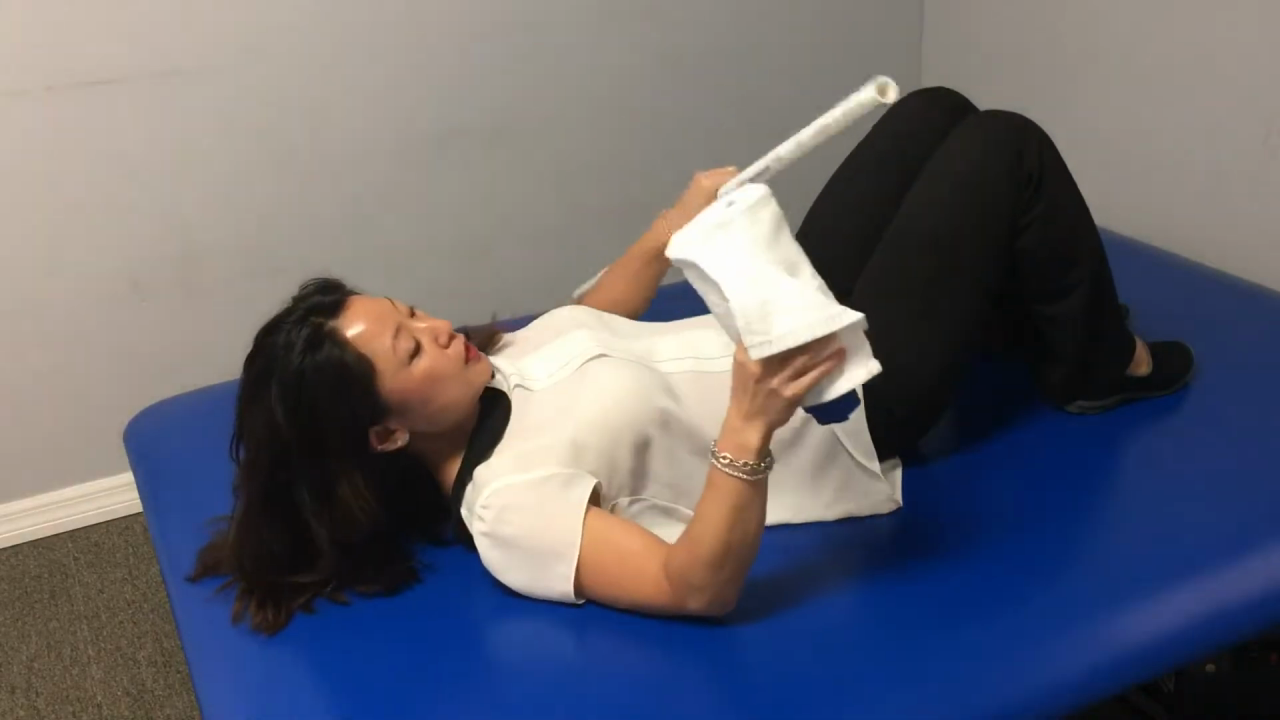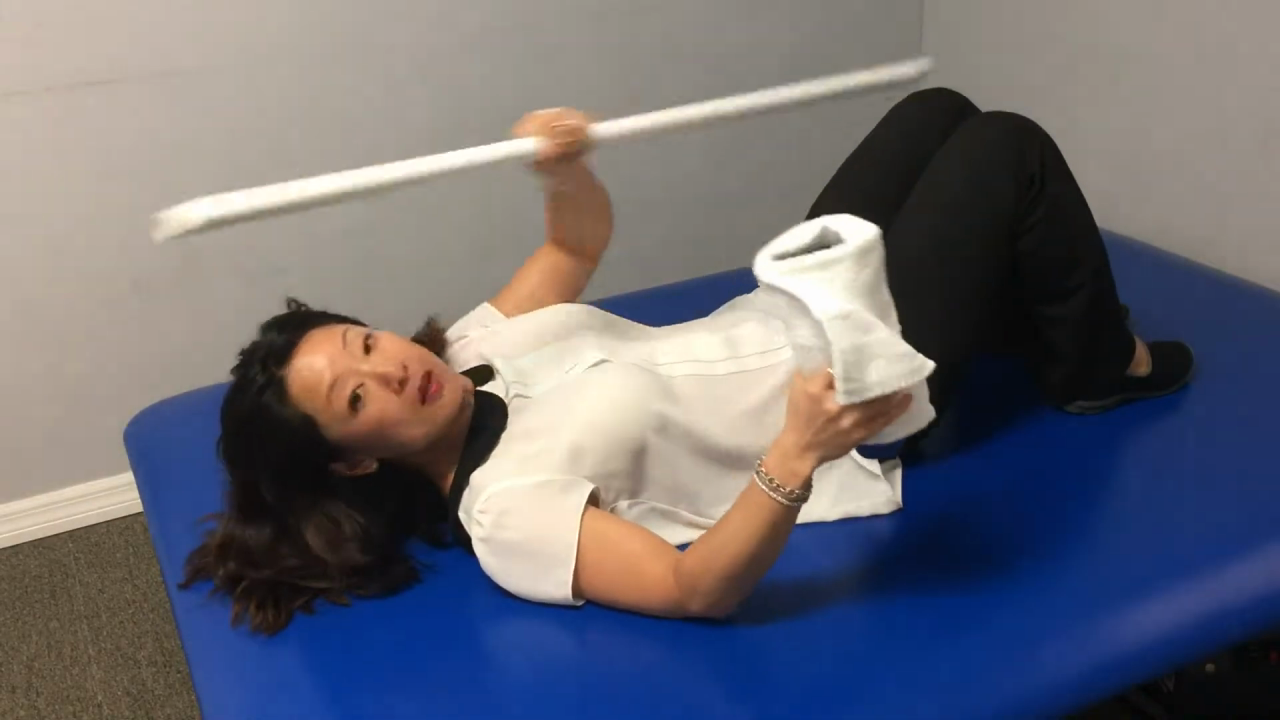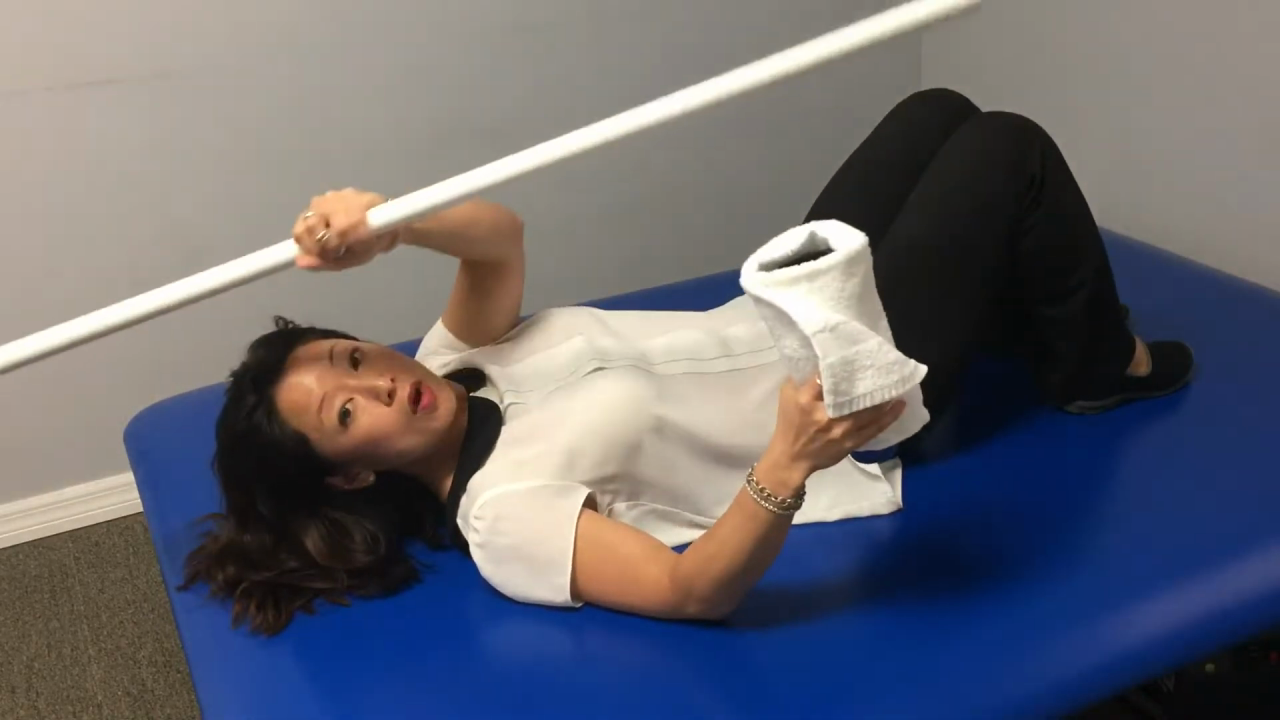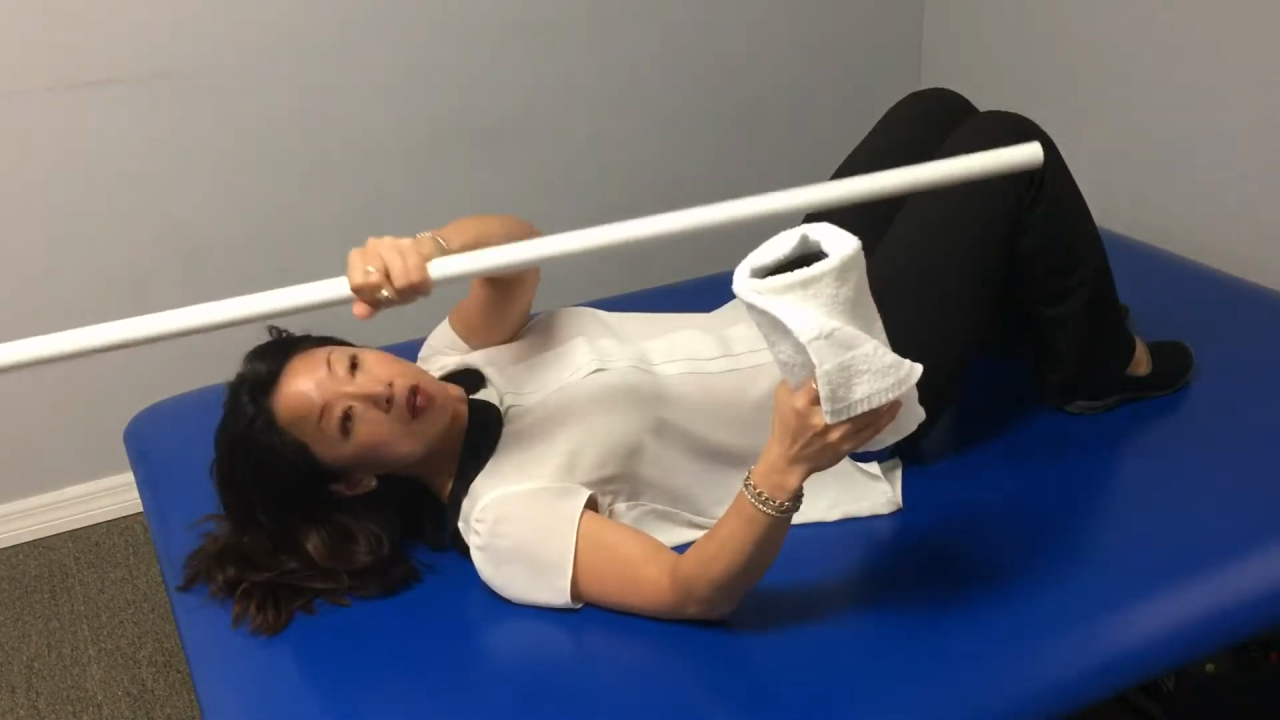
dt=0.4s
person 1, frame 1
left shoulder: (483, 372)
right shoulder: (507, 508)
right elbow: (697, 590)
left wrist: (674, 225)
right wrist: (749, 426)
left hip: (804, 325)
right hip: (858, 398)
left knee: (935, 110)
right knee: (1007, 146)
left ankle: (1036, 325)
right ankle: (1098, 366)
person 1, frame 2
left shoulder: (471, 352)
right shoulder: (504, 513)
left elbow: (578, 248)
right elbow: (697, 589)
left wrist: (567, 167)
right wrist: (799, 455)
left hip: (786, 319)
right hip: (864, 394)
left knee: (940, 112)
right knee: (1009, 148)
left ankle: (1031, 325)
right ankle: (1098, 368)
person 1, frame 3
left shoulder: (448, 366)
right shoulder: (499, 517)
left elbow: (500, 238)
right elbow: (693, 592)
left wrist: (382, 227)
right wrist: (788, 468)
right hip: (858, 391)
left knee: (941, 114)
right knee: (1010, 152)
left ankle: (1037, 325)
right ankle: (1098, 367)
person 1, frame 4
left shoulder: (450, 369)
right shoulder: (500, 521)
left elbow: (512, 245)
right elbow: (693, 591)
left wrist: (419, 252)
right wrist: (785, 470)
left knee: (940, 114)
right knee: (1007, 155)
left ankle: (1037, 329)
right ankle: (1099, 367)
